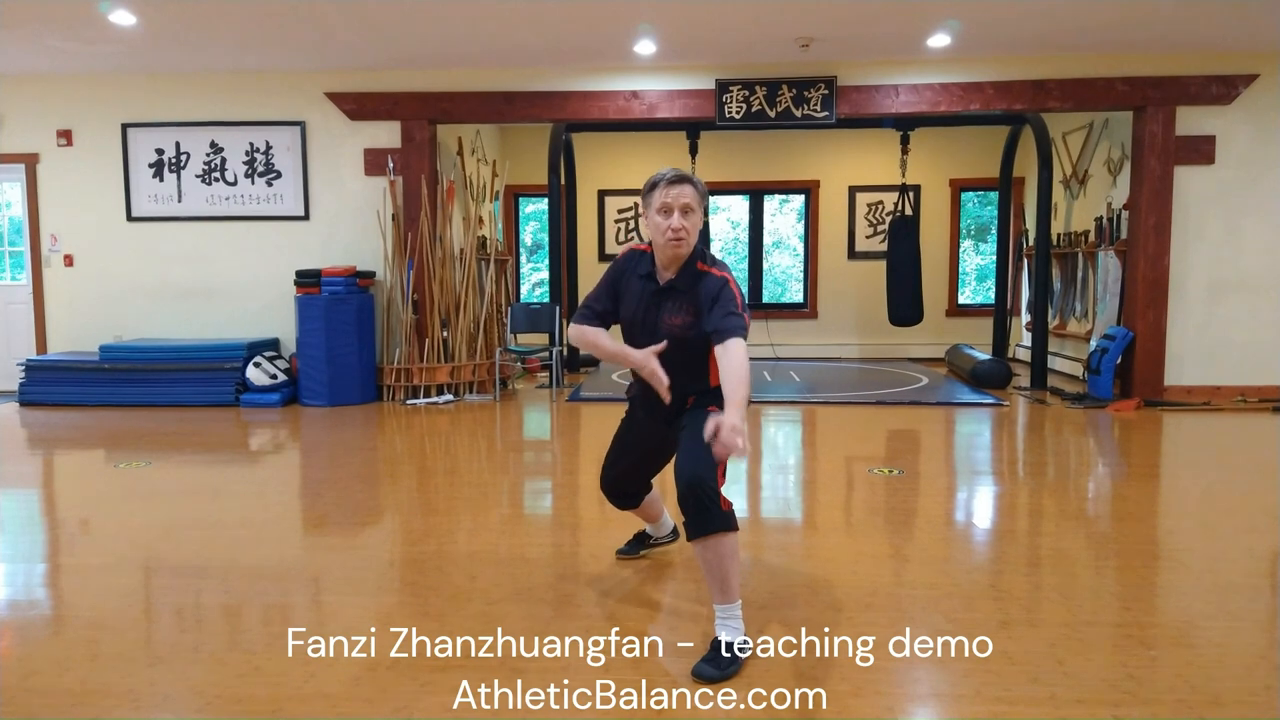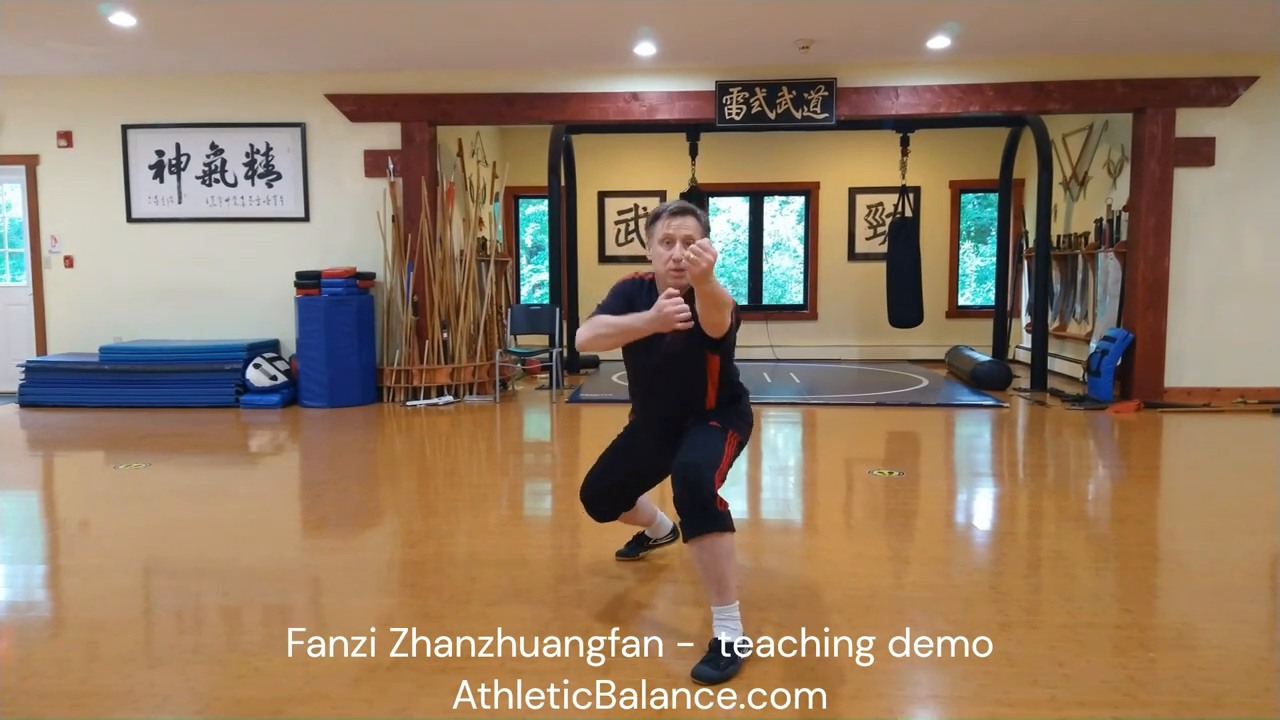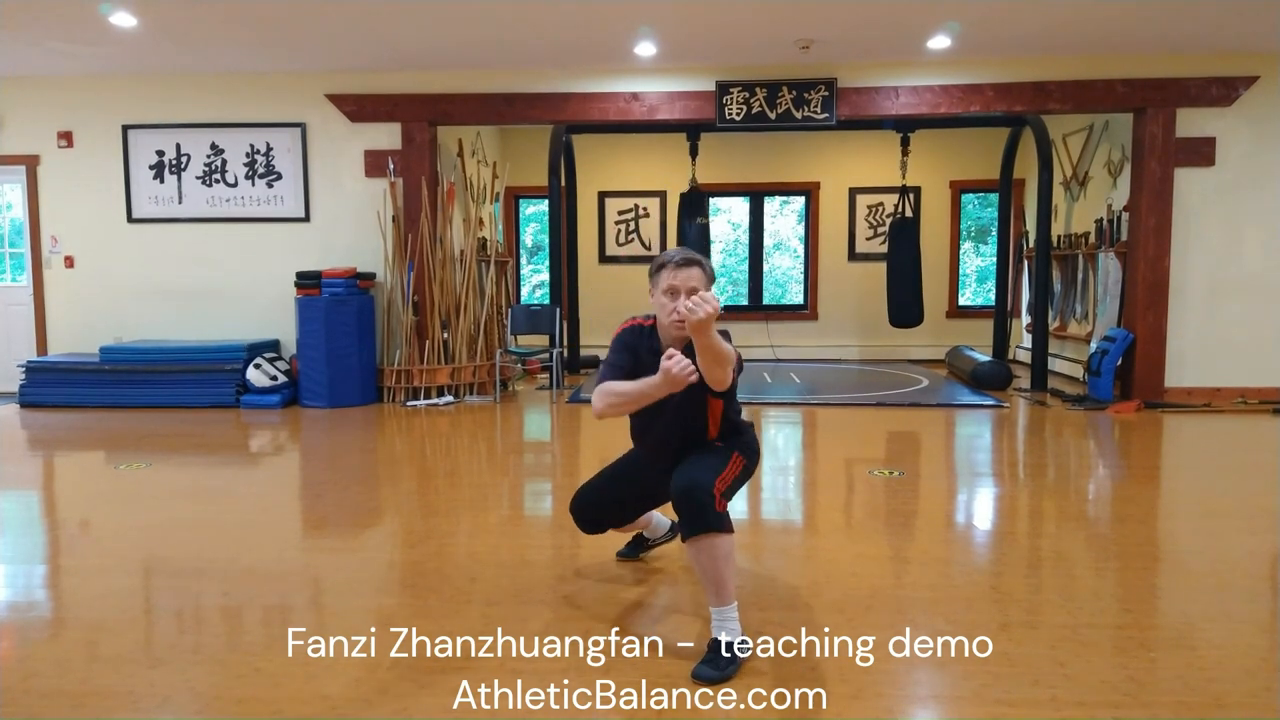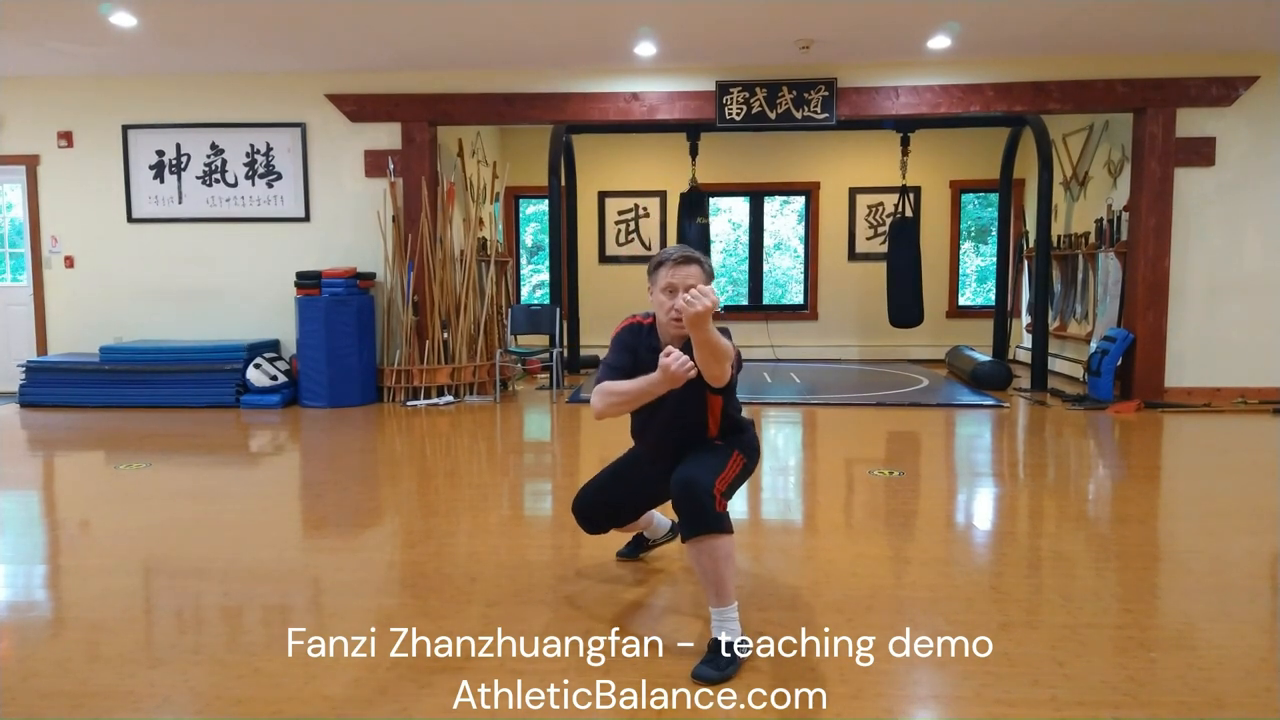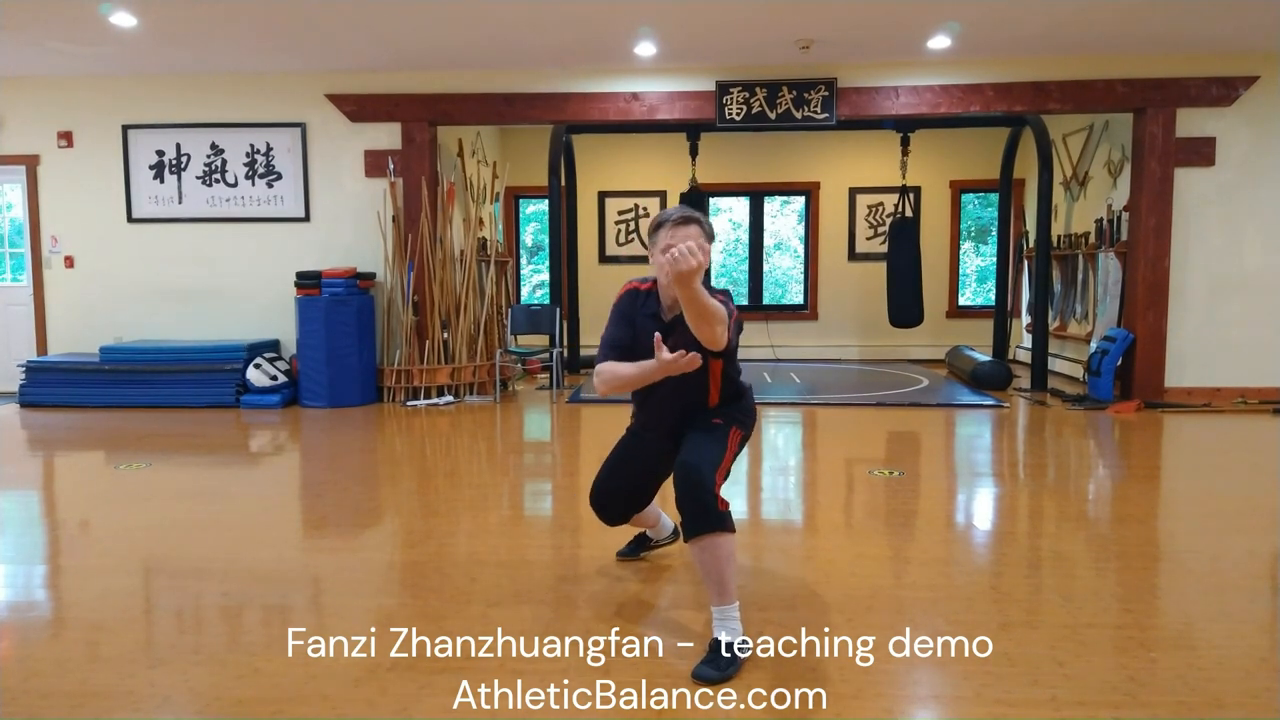
dt=0.4s
person 1, frame 1
left shoulder: (715, 281)
right shoulder: (628, 266)
left elbow: (733, 347)
right elbow: (579, 328)
left wrist: (734, 414)
right wrist: (633, 357)
left hip: (705, 401)
right hip: (650, 400)
left knee: (697, 486)
right knee: (618, 485)
left ankle: (731, 632)
right ankle: (660, 529)
person 1, frame 2
left shoulder: (709, 302)
right shoulder: (631, 291)
left elbow: (720, 315)
right elbow: (586, 338)
left wrist: (704, 281)
right wrist: (653, 320)
left hip: (715, 419)
right hip: (652, 423)
left knee: (694, 485)
right knee: (597, 497)
left ankle: (730, 634)
right ankle: (658, 529)
person 1, frame 3
left shoulder: (715, 346)
right shoulder: (632, 335)
left elbow: (720, 374)
right elbow: (601, 403)
left wrist: (704, 332)
right wrist: (662, 383)
left hip: (720, 450)
right hip: (656, 455)
left knee: (694, 490)
right knee: (586, 511)
left ankle: (728, 634)
right ankle: (657, 528)
person 1, frame 4
left shoulder: (715, 343)
right shoulder: (632, 333)
left elbow: (719, 368)
right elbow: (600, 403)
left wrist: (701, 326)
right wrist: (662, 380)
left hip: (722, 446)
right hip: (658, 451)
left knee: (694, 490)
right knee: (589, 511)
left ankle: (728, 635)
right ankle: (657, 529)
person 1, frame 5
left shoulder: (718, 305)
right shoulder: (632, 299)
left elbow: (713, 334)
right elbow: (603, 379)
left wrist: (688, 283)
right wrist: (658, 367)
left hip: (719, 415)
right hip: (656, 420)
left knee: (695, 483)
right knee: (607, 501)
left ankle: (729, 633)
right ankle: (661, 531)
